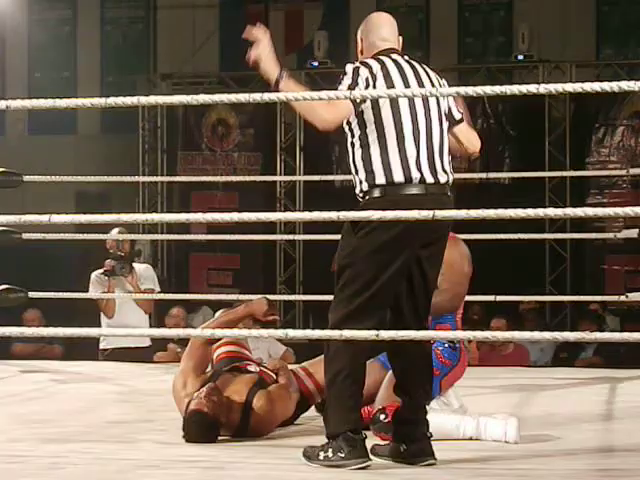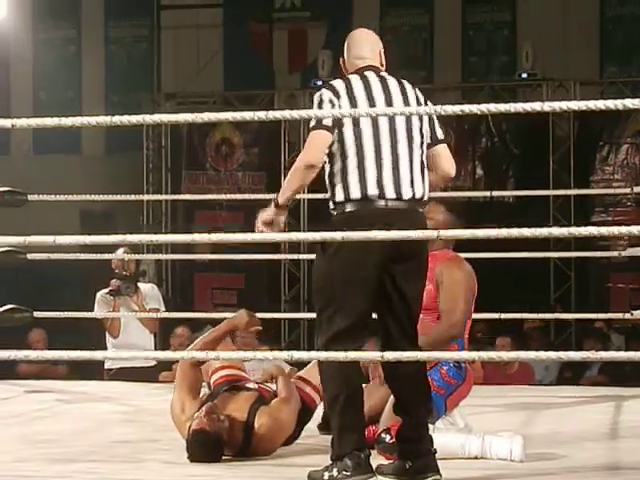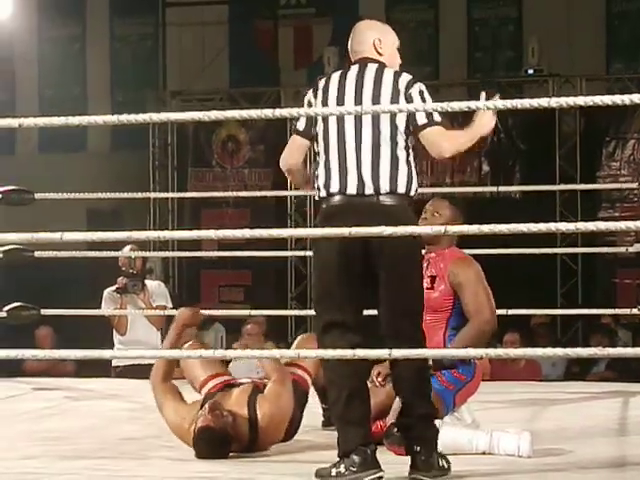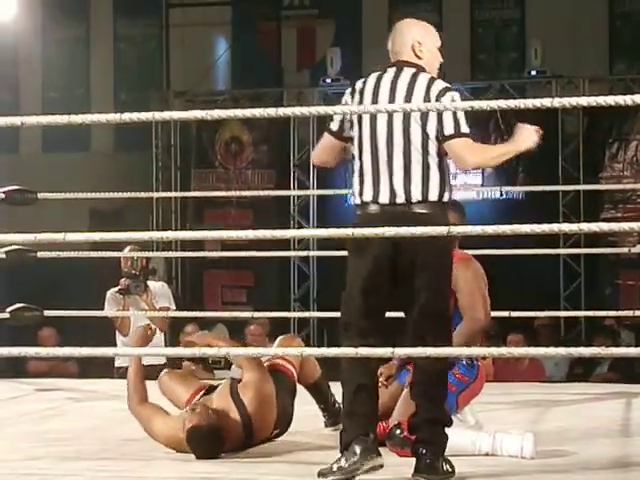
dt=0.4s
person 1, frame 1
left shoulder: (363, 72)
right shoulder: (433, 79)
left elbow: (327, 118)
right elbow: (470, 144)
left wrist: (275, 73)
left hip: (387, 207)
right hip: (434, 207)
left knee: (350, 320)
right knee: (411, 322)
left ankle: (345, 439)
right ankle: (413, 436)
person 1, frame 2
left shoulder: (331, 93)
right shoulder: (410, 94)
left elbow: (313, 157)
right elbow: (444, 167)
left wrist: (278, 207)
left hip: (356, 222)
right hip: (406, 222)
left knee: (340, 337)
right knee: (402, 338)
person 1, frame 3
left shoulder: (321, 90)
right shoulder: (404, 85)
left elbow: (289, 162)
right elbow: (441, 147)
left wrist: (310, 181)
right wrist: (480, 127)
left hip: (338, 218)
right hip: (391, 216)
left knee: (340, 333)
right knee: (404, 332)
person 1, frame 4
left shoulder: (359, 91)
right shoulder: (438, 92)
left elbow: (321, 157)
right elbow: (468, 158)
left wrist: (349, 151)
right wrist: (517, 144)
left hip: (373, 222)
right hip: (425, 223)
left knee: (359, 331)
right knee: (429, 335)
left ankle: (359, 443)
person 2, frame 1
left shoulder: (450, 248)
left elbow: (447, 299)
left hip: (438, 347)
left knee: (386, 423)
left ankle: (488, 426)
right ankle: (437, 399)
person 2, frame 2
left shoulder: (452, 267)
left elbow: (452, 326)
left hip: (443, 370)
left knee: (391, 442)
left ankle: (498, 445)
right ankle: (438, 417)
person 2, frame 3
left shoulder: (460, 266)
right shoulder: (418, 264)
left elbow: (485, 323)
left wrist: (435, 362)
right wrist: (391, 363)
left hip: (450, 368)
left knee: (399, 437)
left ankle: (498, 440)
right ankle: (445, 416)
person 2, frame 4
left shoulder: (462, 267)
left elbow: (478, 323)
right wrist: (394, 364)
left hip: (455, 367)
left knee: (401, 436)
left ankle: (497, 440)
person 3, frame 1
left shoulder: (184, 394)
right shoulder: (264, 410)
left elbow: (200, 338)
right elbow: (291, 390)
left wrist: (248, 309)
right wrist: (282, 367)
left knee: (225, 315)
person 3, frame 2
left shoulder: (185, 421)
right shoulder: (266, 429)
left elbow: (188, 362)
right elbow: (290, 399)
left wrist: (229, 324)
right wrist: (280, 374)
left knee: (218, 341)
person 3, frame 3
left shoulder: (186, 428)
right shoulder: (268, 417)
left elbow: (160, 381)
right elbow: (281, 377)
left wrist: (178, 327)
left knee: (188, 346)
right knee: (309, 342)
person 3, frame 4
left shoulder: (176, 437)
right shoulder: (255, 403)
left elbow: (138, 405)
right elbow: (252, 363)
left wrist: (136, 350)
right wrist: (213, 340)
left knee: (166, 377)
right knee: (290, 342)
person 4, frame 1
left shoulder: (145, 270)
right shoulder: (98, 276)
left elbow: (148, 308)
right elbow: (109, 312)
left wrist: (133, 283)
right wrist: (111, 282)
left hip: (141, 345)
right hip: (110, 347)
person 4, frame 2
left shoulder: (150, 290)
right shoulder: (104, 295)
left elbow: (153, 328)
right elbow: (114, 332)
left wrist: (139, 303)
right wrist: (116, 302)
left hip: (146, 365)
right hip: (116, 367)
person 4, frame 3
left shoulder: (157, 287)
right shoulder: (111, 293)
left elbow: (161, 324)
right elbow: (121, 329)
left wrist: (145, 300)
right wrist: (123, 299)
left hip: (152, 362)
right hip: (123, 364)
person 4, frame 4
left shoulder: (160, 288)
right shoulder: (113, 294)
left elbow: (164, 326)
right elbow: (124, 331)
left wrist: (148, 301)
right wrist: (126, 300)
left hip: (156, 363)
right hip: (126, 365)
